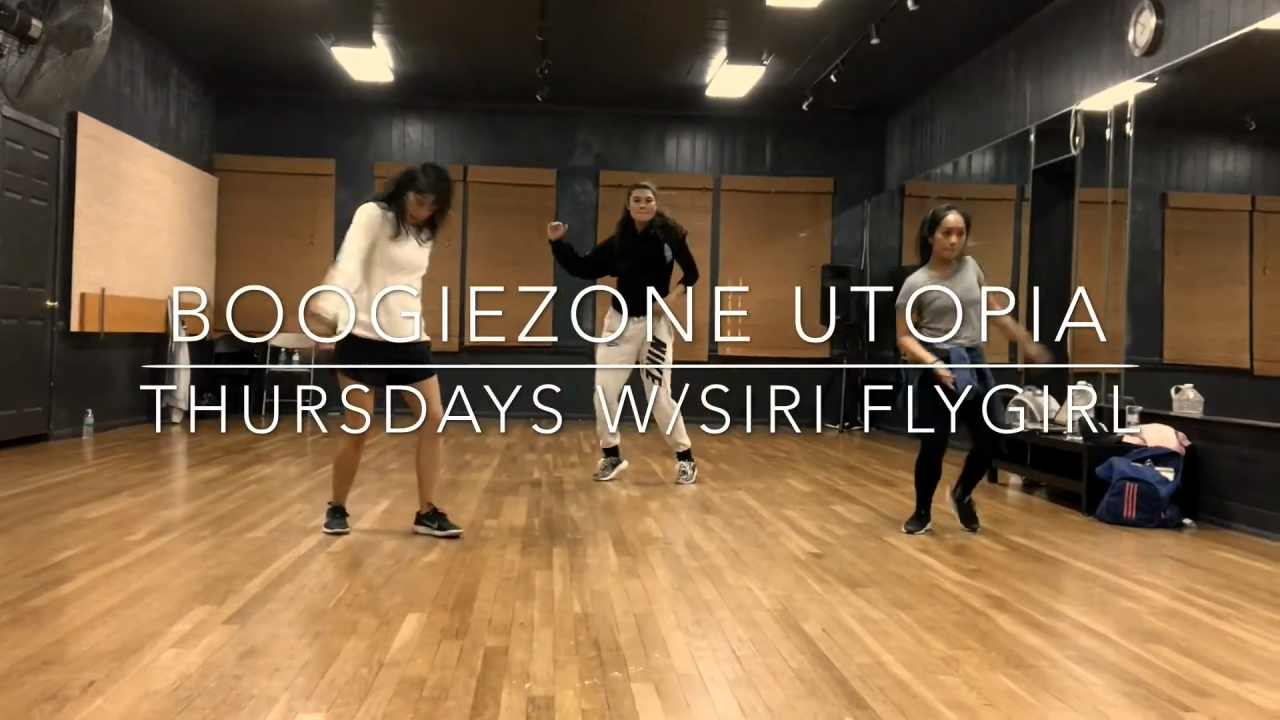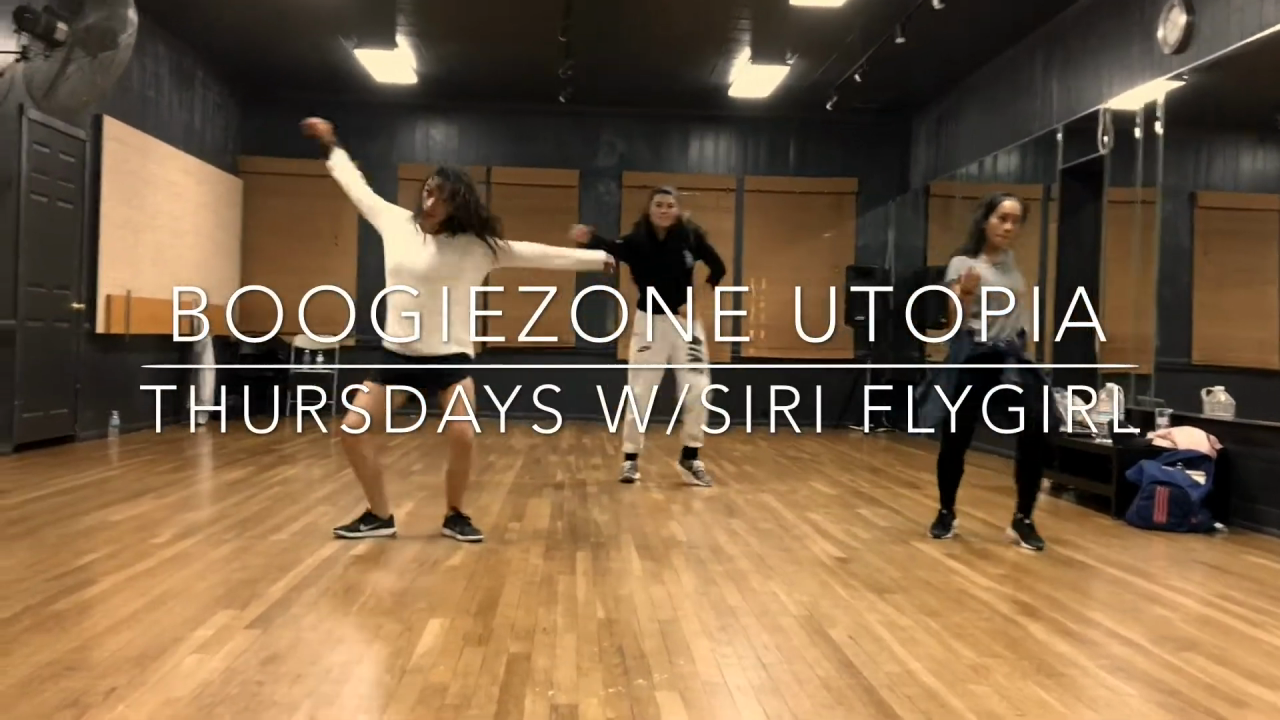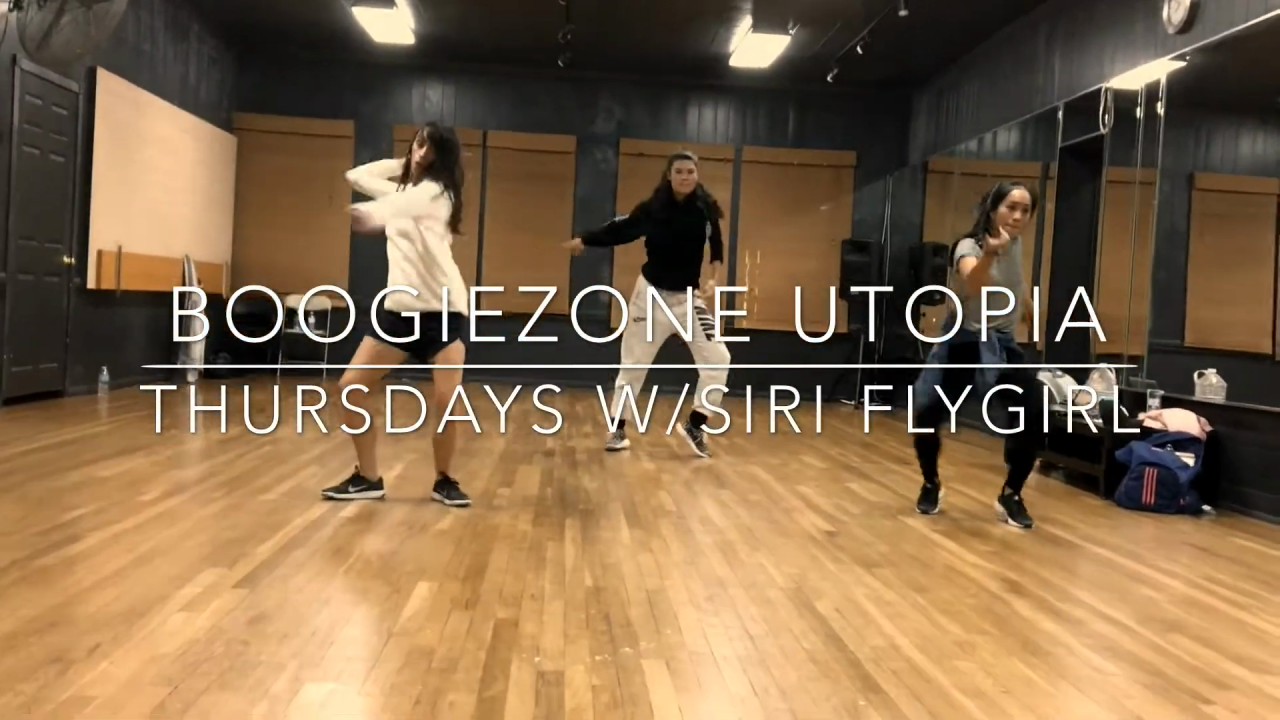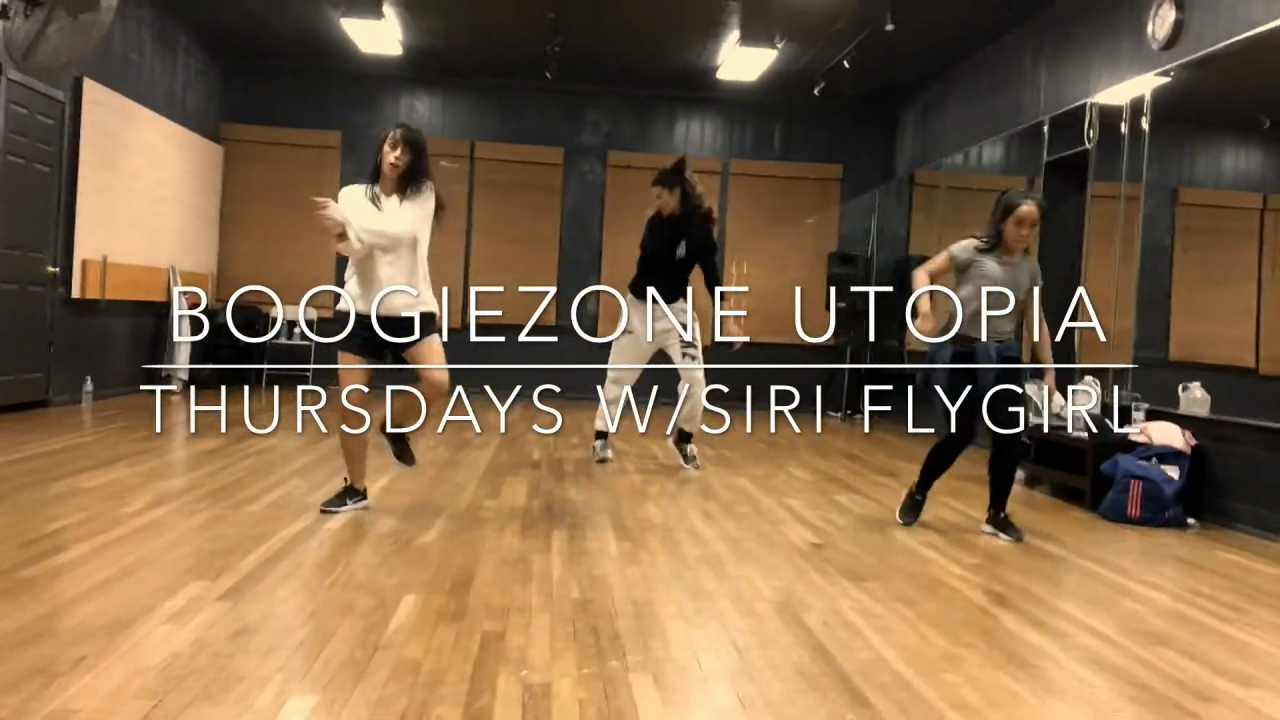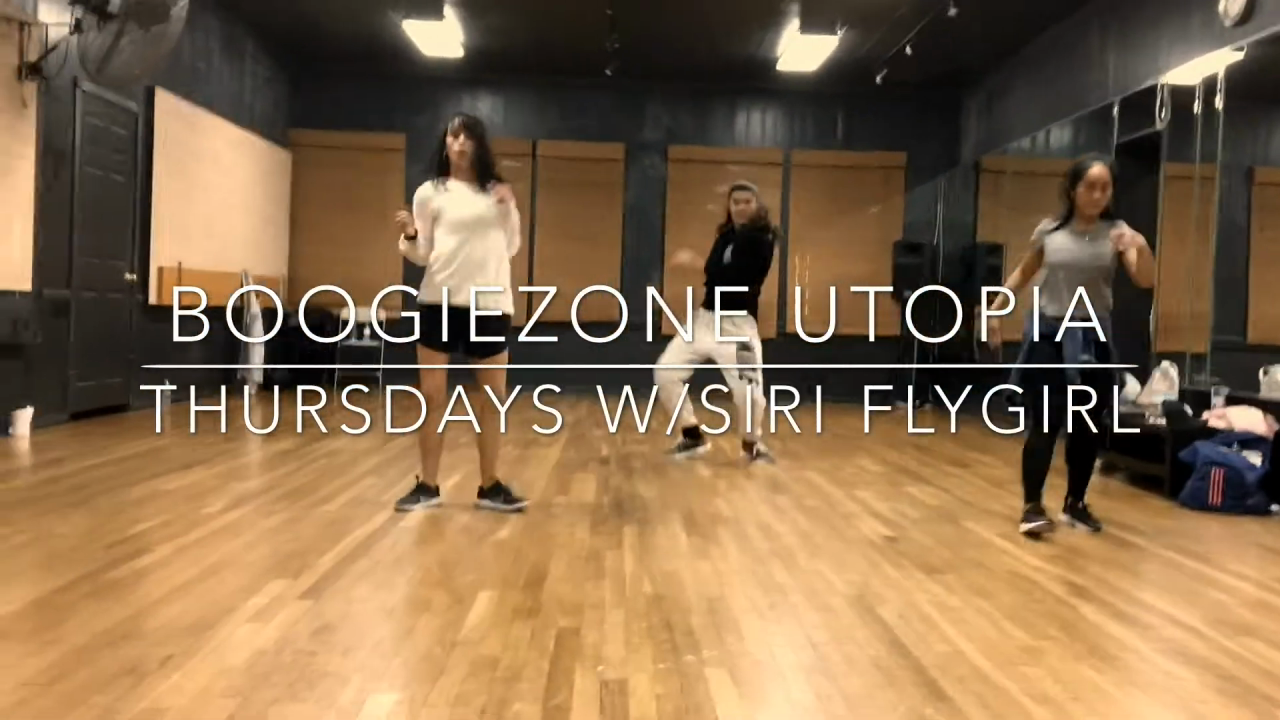
dt=0.4s
person 1, frame 1
left shoulder: (423, 236)
right shoulder: (372, 216)
right elbow: (349, 264)
right wrist: (326, 308)
left hip: (410, 340)
right hip: (364, 337)
left knee: (433, 421)
right knee: (356, 431)
left ankle: (427, 512)
right ankle: (337, 508)
person 1, frame 2
left shoulder: (474, 246)
right shoulder: (397, 223)
left elbow: (535, 253)
right elbow: (359, 189)
left wrist: (595, 258)
right wrist: (333, 146)
left hip: (448, 356)
right hip: (397, 354)
left knee: (462, 439)
right knee: (353, 428)
left ankle: (454, 515)
right ankle: (379, 515)
person 1, frame 3
left shoulder: (434, 189)
right shoulder: (401, 190)
left elbow: (402, 208)
right elbow: (358, 177)
left wrist: (373, 212)
right wrist: (400, 163)
left hip: (442, 310)
right hip: (397, 310)
left knee: (447, 403)
right knee: (350, 387)
left ankle: (443, 480)
right ankle: (368, 477)
person 1, frame 4
left shoulder: (422, 193)
right shoulder: (352, 194)
left elbow: (400, 234)
right elbow: (357, 247)
left wrist: (343, 217)
right wrist: (341, 234)
left hip: (413, 309)
right hip: (360, 310)
left knee: (439, 385)
right knee: (351, 403)
left ankle: (396, 425)
right ankle: (355, 487)
person 1, frame 5
left shoulder: (494, 191)
right shoulder: (430, 192)
left elbow: (510, 248)
right elbow: (420, 254)
left wrist: (510, 212)
right wrist: (409, 235)
left hip: (490, 305)
right hip: (440, 303)
left knee: (492, 399)
right knee: (432, 396)
left ankle: (490, 486)
right ankle: (428, 485)
person 2, frame 1
left shoulder: (970, 268)
right shoulder: (916, 284)
left elbow: (993, 309)
right elbow: (904, 337)
left wrist: (1025, 341)
right wrist: (933, 364)
left hip: (973, 365)
right hip: (936, 370)
left knee: (988, 442)
right knee: (934, 447)
left ankle: (963, 495)
right ankle: (922, 512)
person 2, frame 2
left shoulder: (1009, 259)
right shoulder: (962, 263)
right elbow: (958, 315)
right wrist: (966, 292)
left hip: (1012, 360)
right hip: (974, 359)
left knee: (1036, 437)
right knee: (954, 441)
left ankle: (1023, 519)
right ankle: (946, 512)
person 2, frame 3
left shoulder: (1015, 245)
right shoulder: (969, 247)
right elbow: (972, 285)
left wrist: (1025, 305)
right wrist: (990, 254)
left hip: (1002, 346)
right hip: (964, 345)
left knee: (1033, 420)
right knee: (926, 420)
left ankle: (1011, 495)
right ankle: (931, 485)
person 2, frame 4
left shoulder: (1030, 268)
right shoulder: (970, 251)
left elbow: (1035, 321)
right elbow: (923, 273)
left wrist: (1048, 366)
right wrist: (925, 310)
left hip: (1004, 357)
right hip: (963, 351)
left knee: (1009, 438)
right knee: (961, 433)
left ankle: (996, 514)
right ankle: (917, 494)
person 2, frame 5
left shoulder: (1118, 233)
right shoulder: (1049, 231)
left elbow: (1145, 281)
right elbow: (1023, 273)
left wrist: (1142, 251)
right wrist: (997, 310)
left hip: (1093, 336)
right hip: (1048, 333)
left knee: (1089, 427)
right knee: (1046, 423)
left ankle: (1075, 503)
right ankle: (1032, 507)
person 3, frame 1
left shoulder: (670, 234)
right shoulder: (616, 243)
left elbow: (691, 273)
right elbow: (582, 269)
left wrist: (676, 296)
right wrist: (558, 242)
left hip: (655, 322)
right hip: (619, 321)
left knee: (659, 394)
right knee: (604, 391)
left ankle: (685, 458)
right ankle: (612, 455)
person 3, frame 2
left shoulder: (689, 237)
right shoulder: (637, 242)
left elbow: (718, 269)
right elbow: (609, 248)
right wrist: (588, 240)
left hip: (684, 323)
right hip: (648, 322)
left knee: (697, 392)
right knee: (640, 394)
left ankle: (691, 457)
right ankle: (631, 460)
person 3, frame 3
left shoulder: (705, 209)
right shoulder: (653, 208)
left elbow: (716, 244)
right elbow: (619, 230)
left wrist: (714, 274)
right wrist: (584, 240)
left hip: (690, 296)
right hip: (652, 294)
left knee: (718, 359)
right knee: (633, 364)
left ankle: (695, 424)
right ankle: (619, 428)
person 3, frame 4
left shoulder: (699, 229)
right shoulder: (656, 223)
left elbow: (711, 273)
left wrist: (726, 317)
left hip: (674, 311)
right hip: (639, 308)
left knee: (694, 379)
right knee: (618, 376)
left ankle: (684, 439)
right ankle: (602, 438)
person 3, frame 5
left shoulder: (761, 240)
right shoulder: (726, 235)
left elbow: (736, 277)
left wrist: (694, 262)
left hip: (737, 324)
right hip: (704, 318)
left knee: (749, 395)
right knee: (665, 372)
left ankle: (751, 443)
right ankle: (693, 436)
